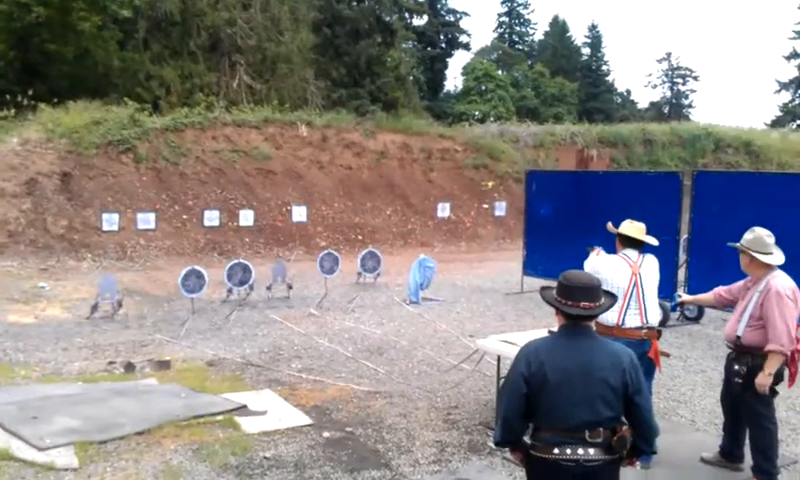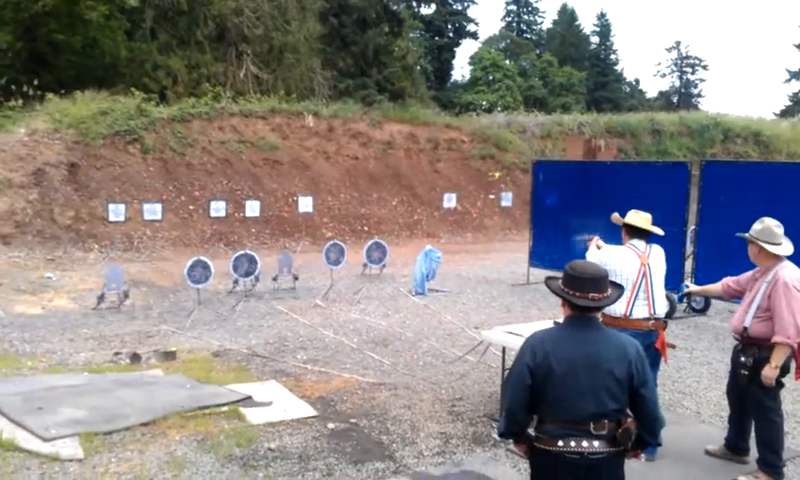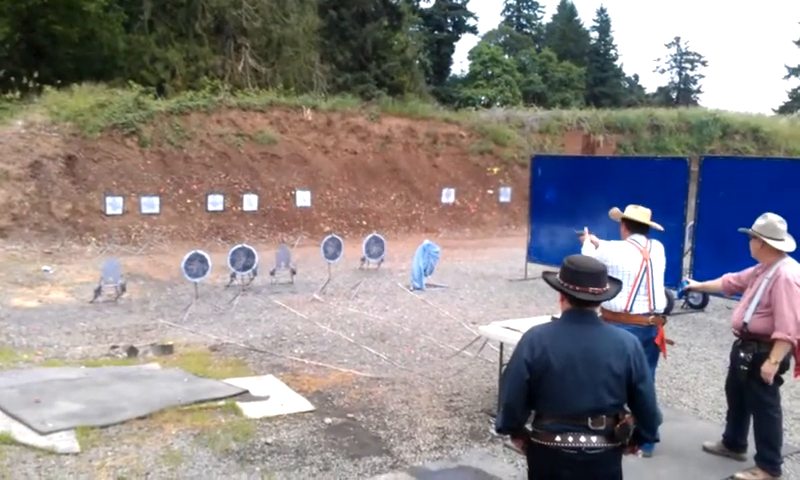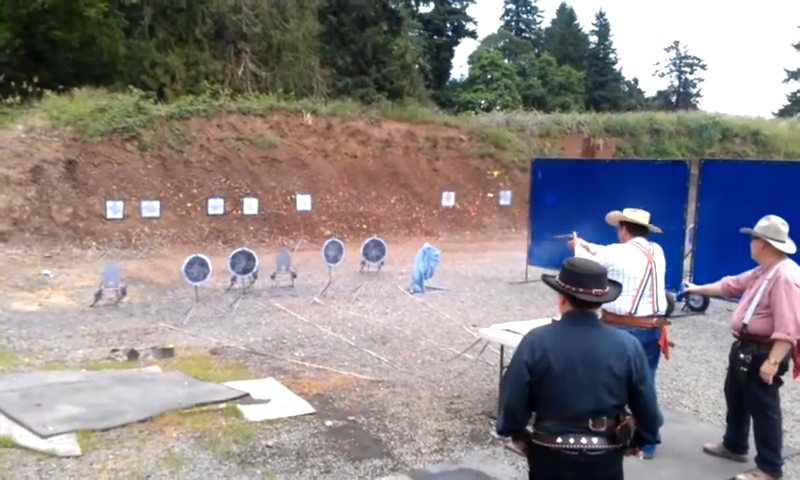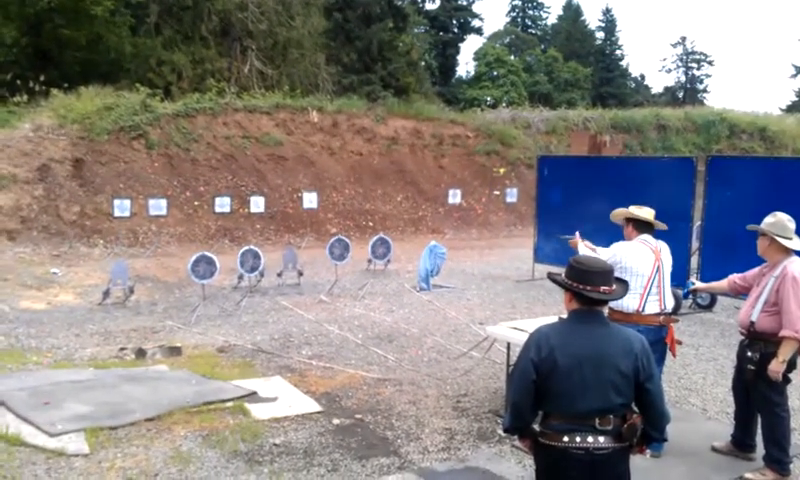
dt=0.7s
person 1, frame 1
left shoulder: (778, 288)
right shoulder: (753, 282)
right elbow: (722, 295)
left wrist: (768, 372)
right wrist: (692, 299)
left hip: (758, 363)
right hip: (739, 358)
left knee: (759, 418)
right knee: (732, 407)
right ankle: (730, 454)
person 1, frame 2
right shoulder: (760, 274)
right elbow: (730, 285)
left wrist: (774, 365)
right wrist: (699, 290)
left hip: (764, 356)
right hip: (746, 350)
left knee: (765, 411)
right knee: (738, 400)
right ankle: (735, 447)
person 1, frame 3
right shoulder: (762, 270)
right elbow: (732, 281)
left wrist: (774, 361)
right wrist: (700, 285)
left hip: (764, 351)
right hip: (745, 346)
left knee: (764, 407)
right knee: (736, 396)
right ankle: (733, 444)
person 1, frame 4
right shoulder: (761, 272)
right elbow: (730, 284)
left wrist: (773, 361)
right wrist: (698, 289)
left hip: (763, 353)
right hip: (744, 347)
left knee: (764, 409)
right knee: (735, 398)
right ankle: (734, 445)
person 1, frame 5
right shoulder: (769, 269)
right elbow: (737, 282)
right wrist: (705, 286)
left hip: (771, 351)
right hip: (752, 345)
left knee: (771, 407)
right knee: (743, 396)
right ankle: (742, 444)
person 2, frame 1
left shoulder: (604, 263)
right shoulder: (652, 263)
left elbow: (589, 272)
left wrist: (594, 257)
left hip: (612, 340)
right hip: (645, 341)
right ankle: (643, 454)
person 2, frame 2
left shoulder: (612, 255)
right shoulder: (658, 253)
left elbow: (594, 263)
left wrist: (593, 247)
left hip: (620, 331)
right hip: (652, 332)
right ankle: (648, 447)
person 2, frame 3
left shoulder: (613, 250)
right shoulder: (658, 249)
left wrist: (587, 243)
right wrist: (598, 242)
left hip: (620, 327)
right hip: (651, 328)
right ankle: (646, 442)
person 2, frame 4
left shoulder: (617, 252)
right shoulder: (656, 252)
left wrist: (578, 248)
right wrist: (587, 245)
left hip: (620, 329)
right hip: (651, 330)
right ankle: (646, 444)
person 2, frame 5
left shoulder: (623, 249)
right shoulder: (663, 249)
left wrist: (581, 246)
right wrist: (593, 247)
left hip: (627, 327)
right hip: (658, 328)
right ankle: (655, 442)
person 3, frame 1
left shoulder: (532, 354)
right shoulder: (622, 357)
left elbow: (510, 411)
right elbow: (643, 415)
left wrist: (516, 445)
right wrist: (635, 451)
person 3, frame 2
left shoulder: (538, 345)
right shoulder: (629, 349)
left elbow: (514, 401)
right elbow: (648, 408)
left wrist: (520, 437)
right wrist: (640, 443)
left hip: (552, 457)
right hip: (606, 460)
person 3, frame 3
left shoulder: (536, 340)
right shoulder: (626, 344)
left elbow: (512, 397)
right elbow: (646, 403)
left wrist: (516, 433)
right wrist: (638, 439)
left hip: (550, 453)
right hip: (603, 457)
person 3, frame 4
left shoulder: (536, 342)
right shoulder: (627, 346)
left elbow: (513, 399)
right elbow: (646, 404)
left wrist: (518, 434)
right wrist: (640, 440)
left hip: (551, 455)
right hip: (605, 457)
person 3, frame 5
left shoulder: (543, 340)
right shoulder: (634, 343)
left elbow: (520, 397)
right elbow: (654, 403)
left wrist: (524, 432)
right wrist: (647, 437)
left hip: (557, 453)
right hip: (611, 456)
